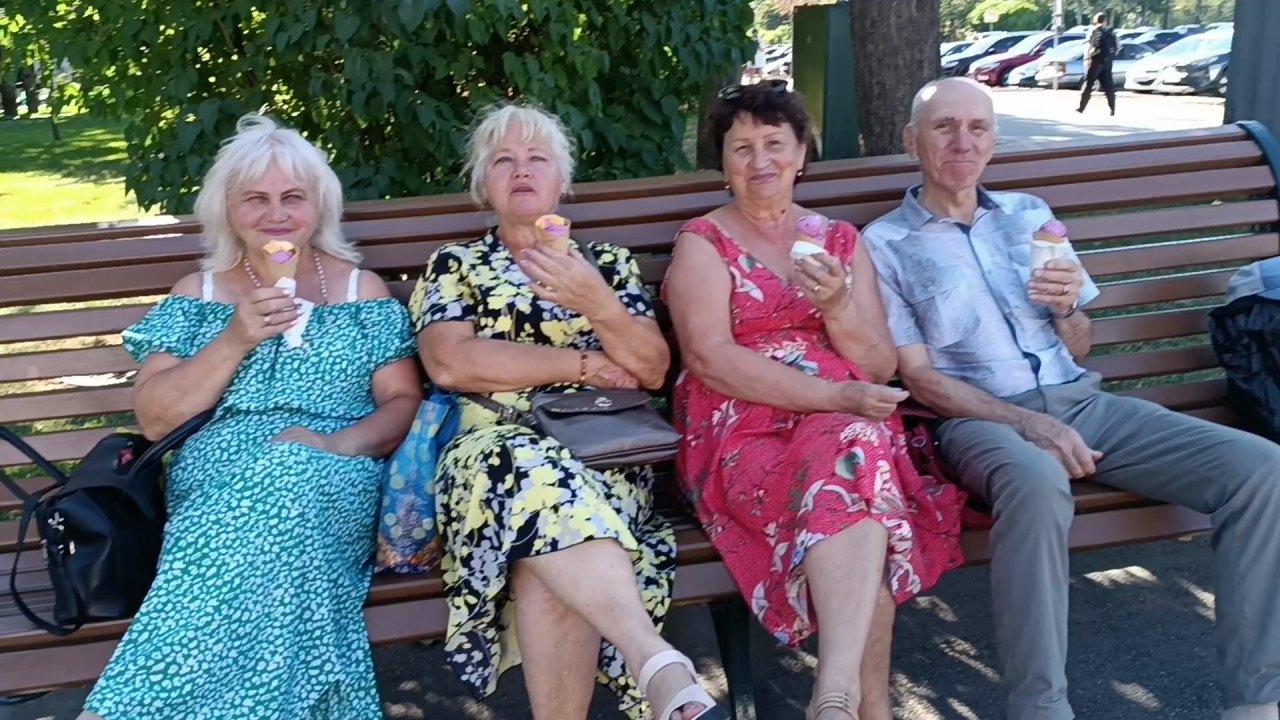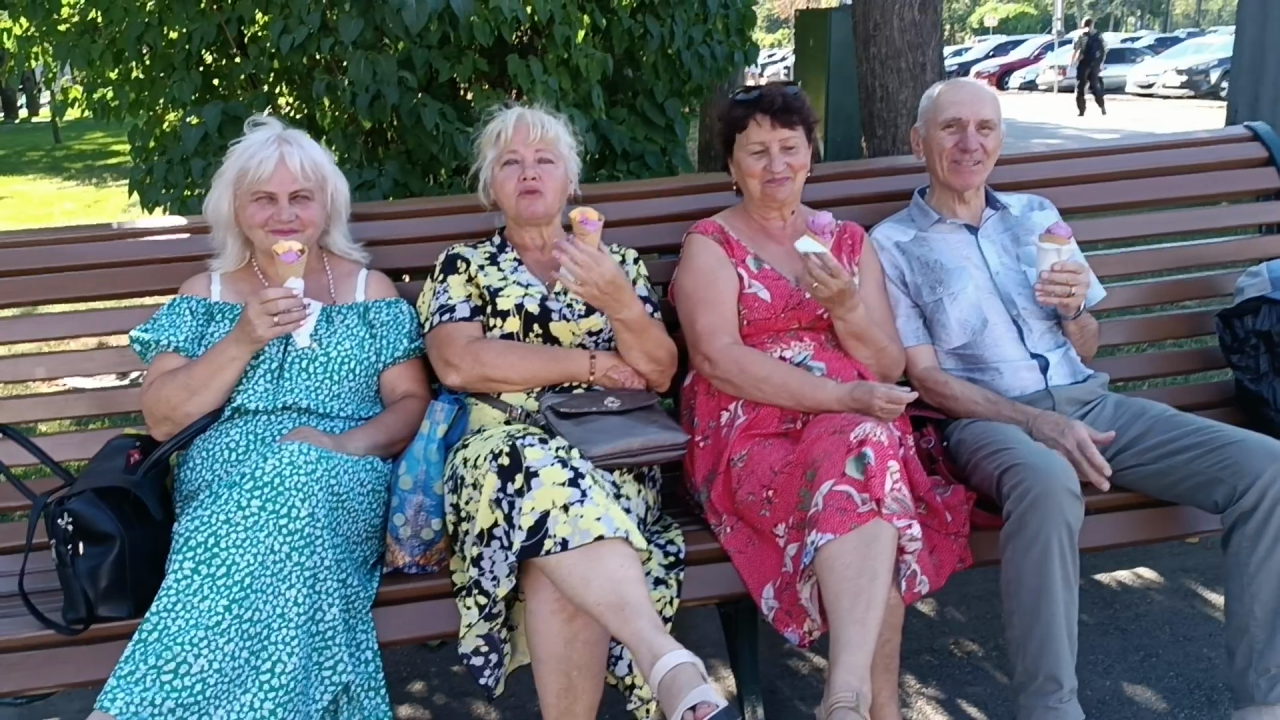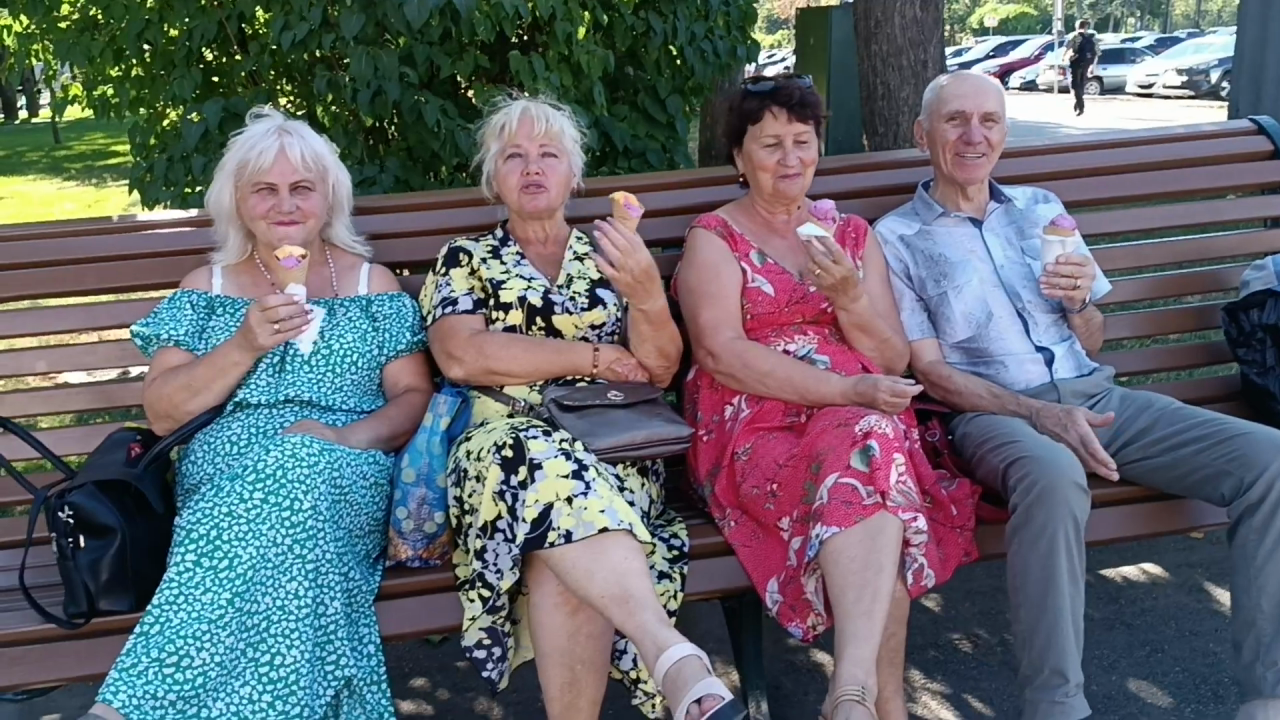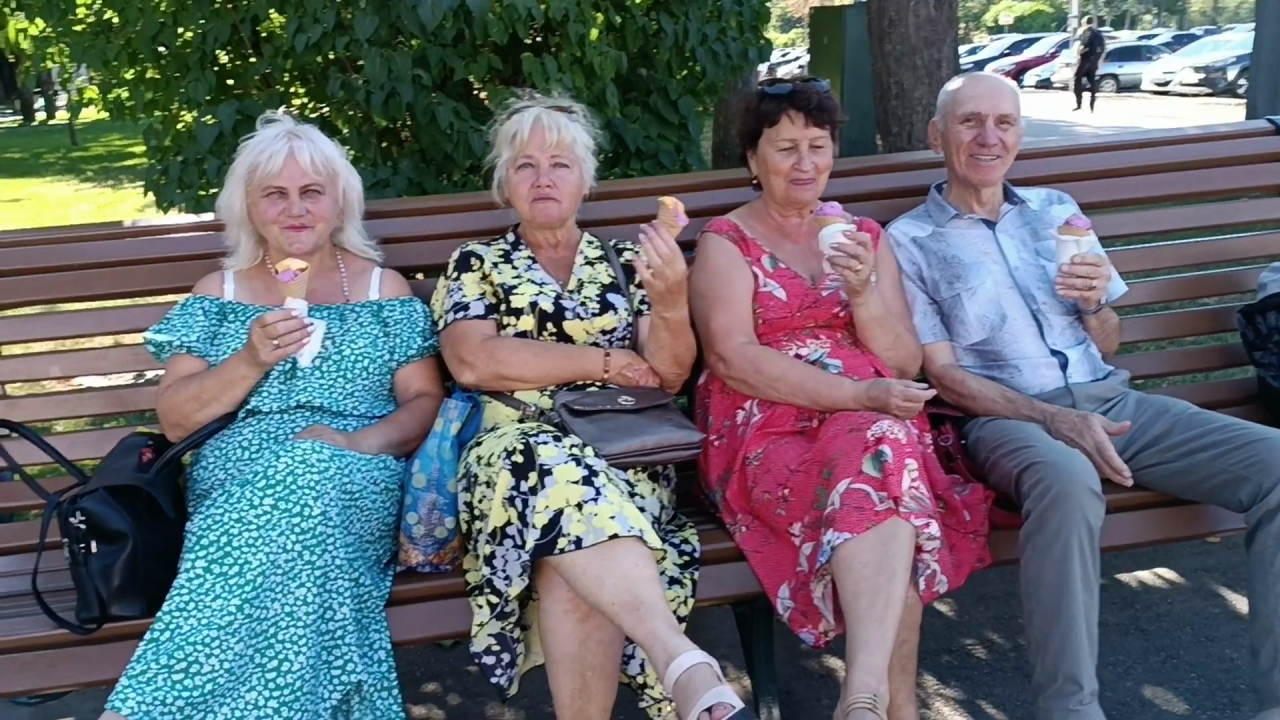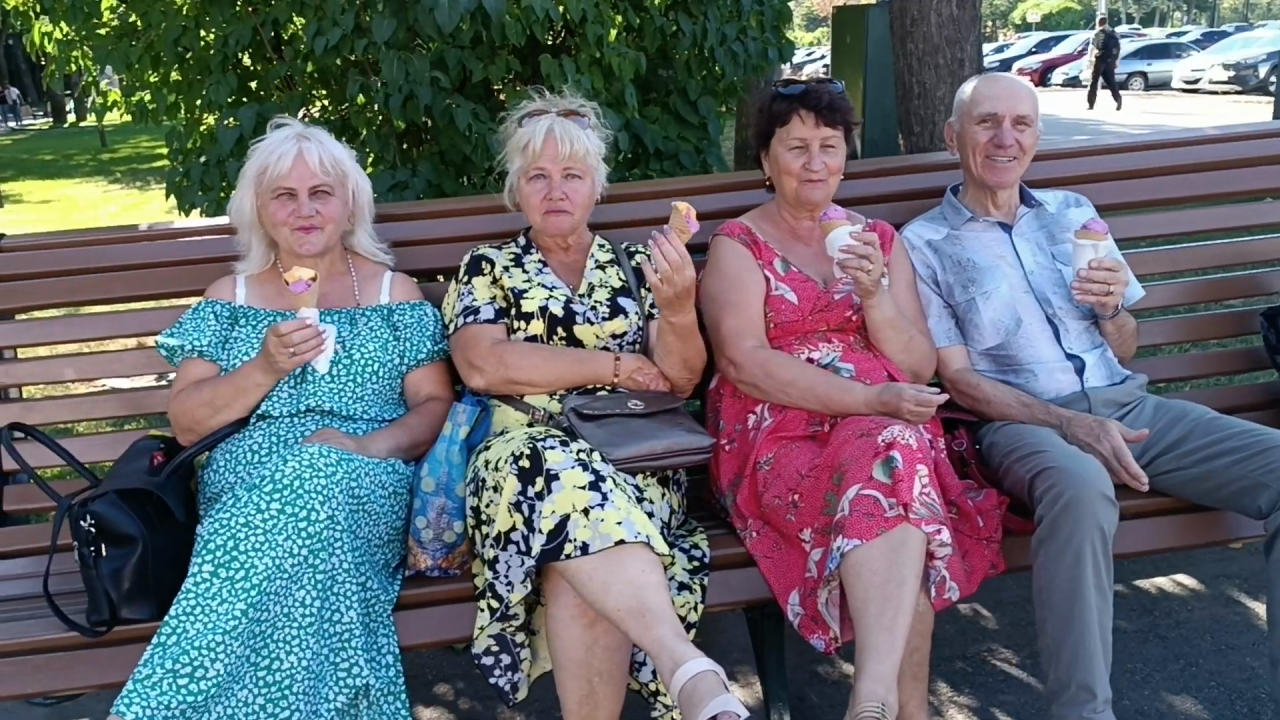
dt=0.3s
person 1, frame 1
left shoulder: (1028, 213)
right shoulder: (885, 243)
right elbow: (919, 376)
left wrist: (1066, 309)
right wrist: (1027, 424)
left hip: (1082, 401)
right hip: (980, 418)
right knee: (1037, 484)
person 1, frame 2
left shoulder: (1037, 214)
right shoulder: (892, 244)
right elbow: (927, 377)
left wrist: (1075, 311)
right wrist: (1037, 422)
left hip: (1090, 402)
right hip: (987, 419)
right knee: (1049, 486)
person 1, frame 3
left shoulder: (1042, 207)
right shoulder: (896, 238)
right elbow: (930, 370)
left wrist: (1079, 304)
right wrist: (1042, 414)
left hip: (1094, 396)
right hip: (992, 411)
right knee: (1053, 477)
person 1, frame 4
left shoulder: (1056, 209)
right shoulder: (909, 241)
right elbow: (944, 374)
left wrist: (1095, 305)
right wrist: (1055, 418)
left hip: (1110, 399)
right hip: (1006, 416)
right knee: (1067, 481)
person 1, frame 5
left shoulder: (1073, 211)
right shoulder: (924, 244)
right elbow: (958, 378)
left wrist: (1111, 310)
right wrist: (1069, 423)
left hip: (1128, 403)
right hip: (1022, 420)
right knee: (1080, 486)
person 2, frame 1
left shoulder: (842, 238)
right shoulder: (703, 242)
left elbow: (881, 366)
right elbow: (711, 359)
left wrist: (837, 307)
right wrist: (834, 394)
left hip: (847, 420)
right hip: (743, 429)
left knee: (852, 452)
right knee: (851, 467)
person 2, frame 2
left shoulder: (850, 238)
right shoulder: (711, 243)
left elbow: (888, 367)
right elbow: (718, 360)
left wrist: (843, 306)
right wrist: (842, 395)
left hip: (853, 420)
right hip: (751, 429)
left knee: (862, 452)
right knee: (863, 457)
person 2, frame 3
left shoulder: (853, 233)
right shoulder: (714, 237)
left elbow: (892, 360)
right elbow: (722, 354)
left wrist: (848, 296)
right wrist: (846, 389)
left hip: (861, 413)
right hip: (755, 423)
left knee: (869, 443)
right knee: (865, 453)
person 2, frame 4
left shoulder: (865, 235)
right shoulder: (725, 242)
left elbow: (905, 364)
right elbow: (733, 360)
left wrist: (863, 293)
right wrist: (858, 395)
left hip: (870, 418)
right hip: (767, 429)
left knee: (879, 451)
right knee: (880, 455)
person 2, frame 5
left shoulder: (880, 238)
right shoulder: (737, 245)
left elbow: (918, 366)
right elbow: (745, 364)
left wrist: (874, 295)
right wrist: (870, 400)
left hip: (884, 423)
right hip: (778, 433)
left knee: (891, 455)
right knee: (890, 472)
person 3, frame 1
left shoulder: (607, 263)
right shoulder: (455, 264)
left elbow: (651, 370)
right elbow: (449, 363)
left wrist: (597, 305)
right wrist: (582, 363)
right hip: (497, 450)
left knee: (552, 566)
right knee: (533, 478)
right ankle: (662, 670)
person 3, frame 2
left shoulder: (617, 262)
right shoulder: (463, 266)
left elbow: (658, 372)
right elbow: (458, 364)
left wrist: (620, 304)
right wrist: (590, 362)
right hip: (505, 451)
right knee: (537, 474)
right ankle: (672, 669)
person 3, frame 3
left shoulder: (613, 256)
right shoulder: (465, 258)
left elbow: (659, 367)
right elbow: (460, 356)
left wrist: (645, 294)
right wrist: (593, 355)
right hip: (507, 445)
left knee: (565, 561)
right knee: (547, 469)
right ankle: (677, 663)
person 3, frame 4
left shoulder: (626, 260)
right shoulder: (475, 263)
left elbow: (670, 374)
right elbow: (473, 362)
left wrist: (670, 301)
right wrist: (605, 361)
right hip: (518, 451)
left knee: (575, 566)
right knee: (555, 474)
right ankle: (687, 669)
person 3, frame 5
left shoulder: (635, 263)
right shoulder: (486, 267)
left elbow: (682, 378)
right elbow: (482, 367)
left wrist: (678, 308)
right wrist: (615, 366)
right hip: (527, 455)
left knee: (584, 572)
right knee: (562, 479)
person 4, frame 1
left shoulder: (362, 289)
right shoulder: (196, 295)
left elbow: (404, 403)
right elbow: (153, 419)
left wrist: (339, 443)
right wrist: (236, 340)
left hip: (330, 481)
right hip: (217, 480)
left knee: (287, 480)
right knee: (260, 515)
person 4, frame 2
left shoulder: (371, 290)
right shoulder: (204, 295)
left elbow: (412, 403)
right elbow: (161, 418)
left wrist: (347, 445)
right wrist: (244, 340)
left hip: (342, 482)
right hip: (225, 479)
left knee: (295, 483)
right knee: (284, 517)
person 4, frame 3
left shoulder: (372, 283)
right shoulder: (205, 288)
left elbow: (415, 397)
right elbow: (162, 414)
left wrist: (349, 437)
right wrist: (245, 345)
left hip: (341, 474)
right hip: (226, 474)
left knee: (297, 470)
right knee: (277, 509)
person 4, frame 4
left shoulder: (384, 289)
right shoulder: (217, 293)
left elbow: (426, 402)
right elbow: (175, 420)
left wrist: (361, 442)
right wrist: (251, 360)
left hip: (354, 480)
right hip: (238, 478)
left knee: (311, 475)
right knee: (290, 516)
person 4, frame 5
left shoulder: (395, 292)
right shoulder: (228, 297)
left elbow: (436, 406)
right elbow: (186, 423)
left wrist: (371, 446)
right wrist: (267, 366)
left hip: (362, 487)
right hip: (250, 484)
left knee: (311, 488)
right knee: (294, 510)
